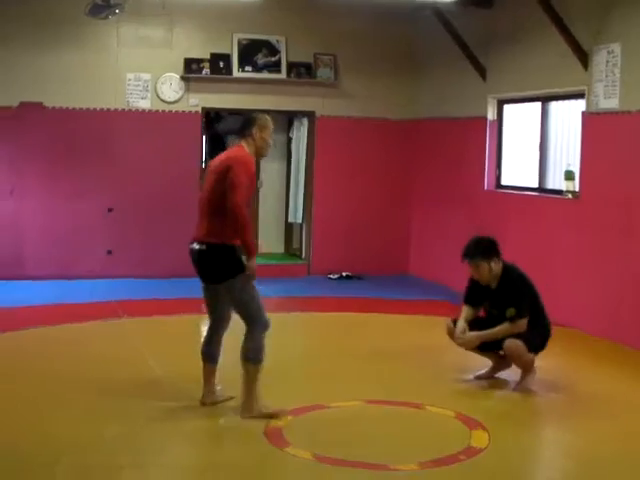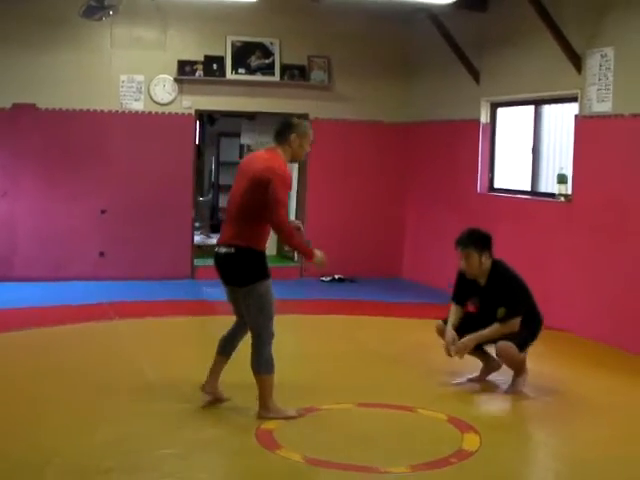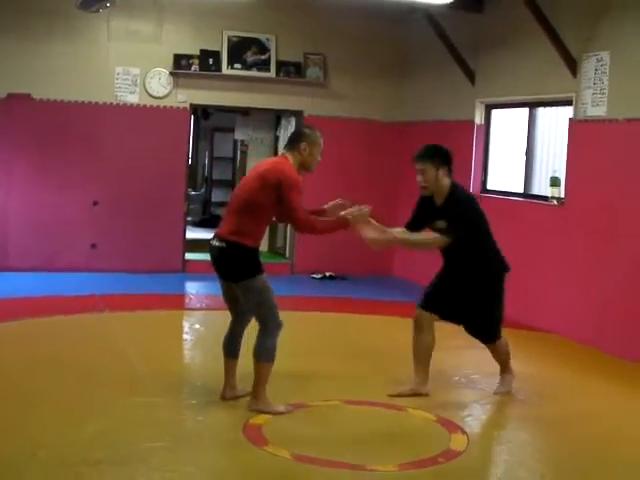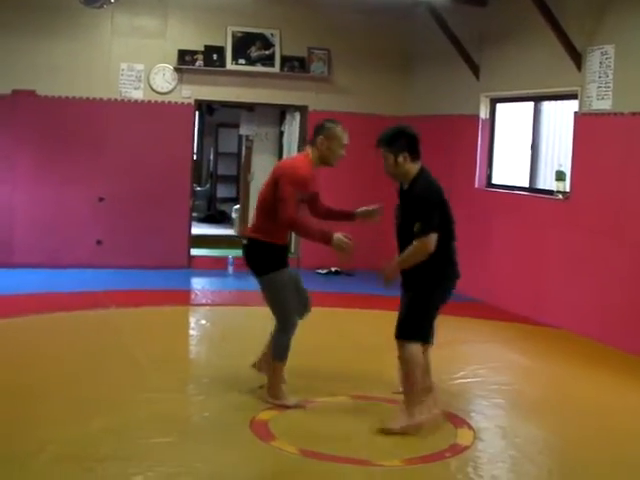
dt=0.5s
person 1, frame 1
left shoulder: (224, 159)
right shoulder: (242, 161)
right elbow: (237, 209)
left wrist: (242, 247)
right wrist: (251, 253)
left hip: (203, 249)
right hip: (220, 253)
left knee: (219, 322)
right knee: (258, 323)
left ankle: (209, 391)
right ankle: (251, 401)
person 1, frame 2
left shoulder: (252, 160)
right shoulder: (277, 171)
right elbow: (278, 222)
left wrist: (290, 226)
right wrist: (310, 253)
left hip: (226, 251)
right hip: (246, 257)
left knee: (245, 322)
right knee: (263, 334)
left ankle: (212, 382)
right ankle: (267, 406)
person 1, frame 3
left shoulder: (269, 167)
right shoulder: (287, 174)
left elbow: (283, 214)
right elbow: (301, 223)
left wrist: (324, 211)
right wrist: (344, 220)
left hip: (223, 247)
right hip: (239, 252)
left knee: (240, 319)
right knee: (271, 324)
left ankle: (230, 386)
right ankle: (259, 398)
person 1, frame 4
left shoulder: (306, 171)
right shoulder: (296, 170)
left elbow: (317, 210)
right elbow: (289, 217)
left wrist: (354, 215)
right wrist: (329, 238)
left hip: (274, 248)
right hip: (262, 248)
left knee: (302, 305)
right knee: (288, 318)
left ankle: (266, 359)
right ankle: (274, 392)
person 2, frame 1
left shoulder: (516, 282)
right shoulder: (477, 279)
left elbow: (518, 325)
right elbow: (470, 307)
left wrist: (479, 337)
right wrist: (462, 323)
left hip: (532, 330)
left knee: (511, 346)
right knee: (453, 329)
left ankle: (528, 370)
right ankle: (499, 361)
person 2, frame 2
left shoulder: (506, 280)
right shoulder: (465, 274)
left elbow: (511, 324)
right elbow: (457, 305)
left wrist: (472, 340)
right wrist: (450, 329)
left hip: (521, 322)
right hip: (489, 318)
left knee: (504, 348)
right knee: (442, 329)
left ankle: (520, 372)
right ankle: (490, 363)
person 2, frame 3
left shoulder: (462, 203)
right shoulder: (427, 201)
left elbow: (439, 240)
right elbow: (410, 230)
left wrist: (391, 238)
right wrist: (380, 233)
left hip: (485, 274)
right hip: (455, 271)
left knee: (489, 335)
right knee: (423, 317)
left ankle: (506, 371)
right ankle: (420, 382)
person 2, frame 4
left shoulder: (421, 194)
right shoulder: (414, 186)
left elbow: (426, 244)
left wrist: (395, 267)
left hip: (432, 274)
right hip: (435, 270)
left knee: (408, 338)
right knee: (418, 329)
left ankle: (417, 411)
right ankle: (422, 383)
